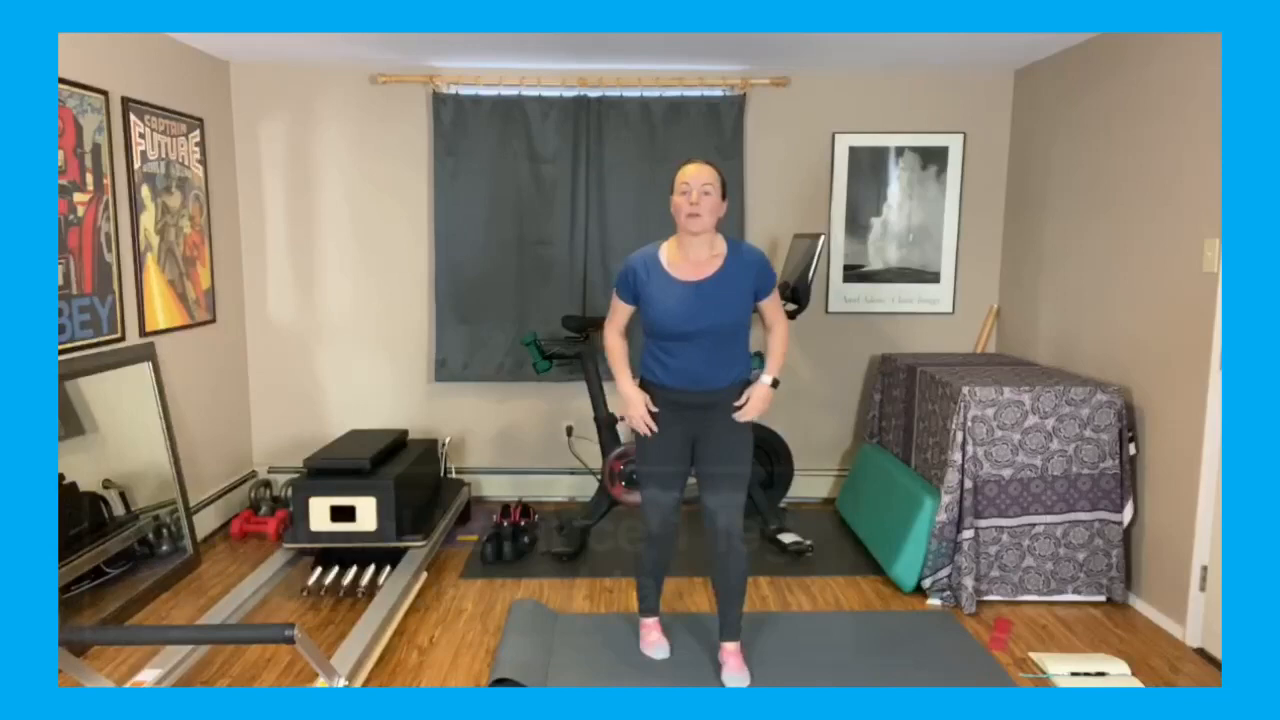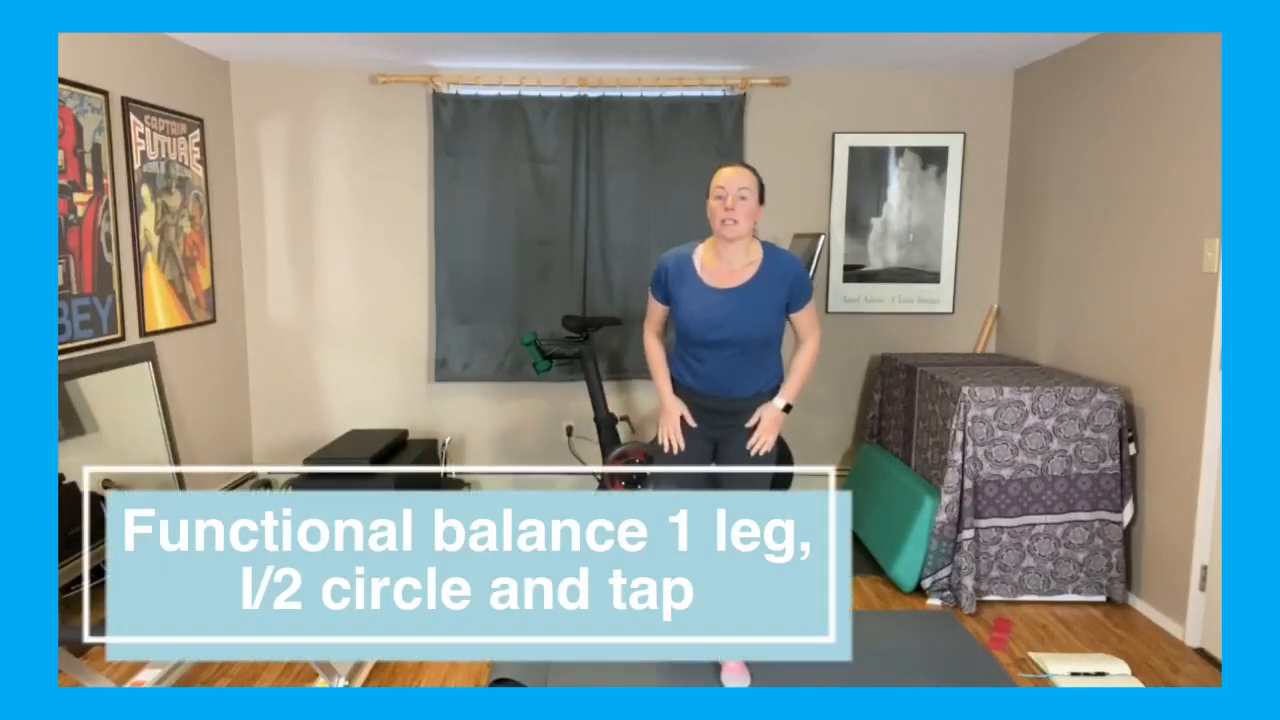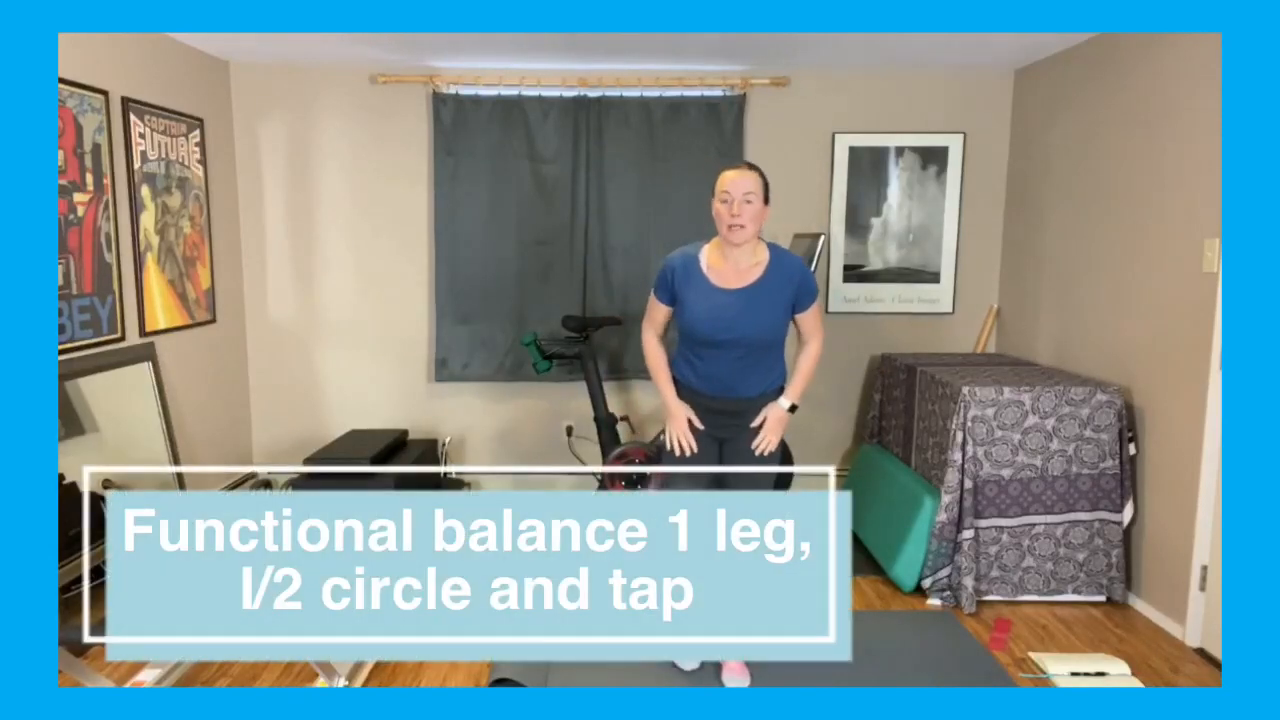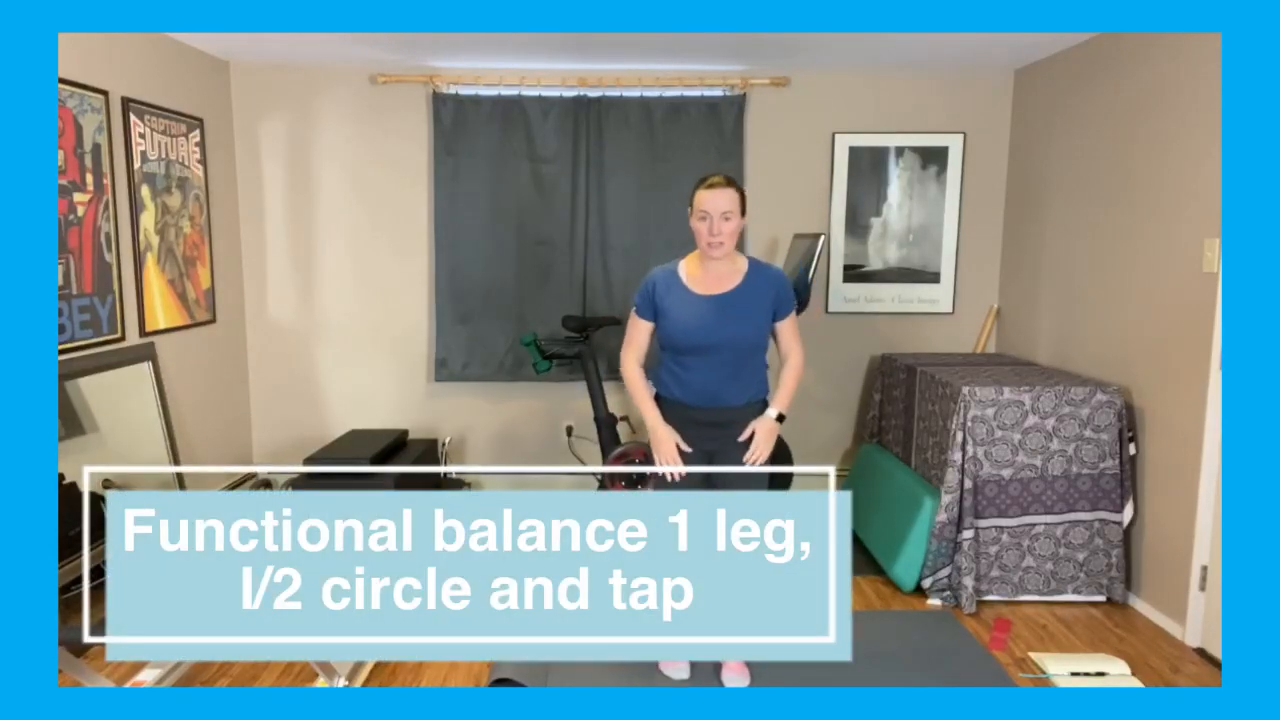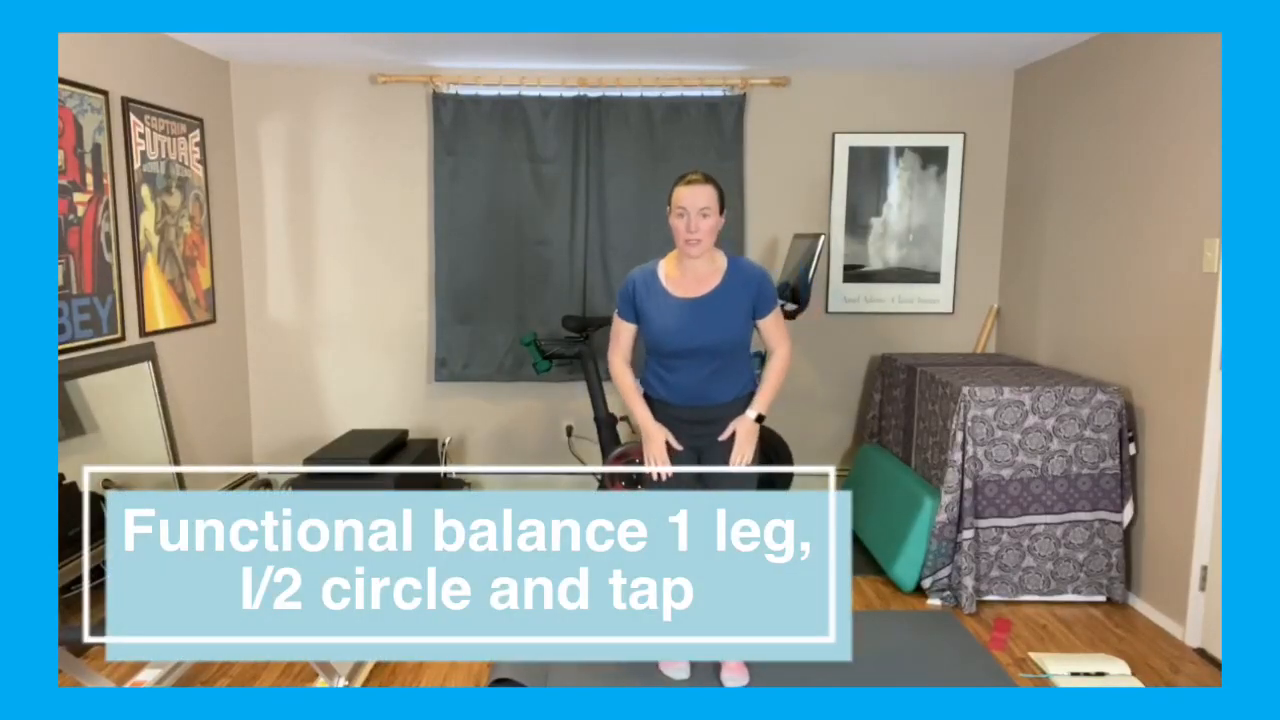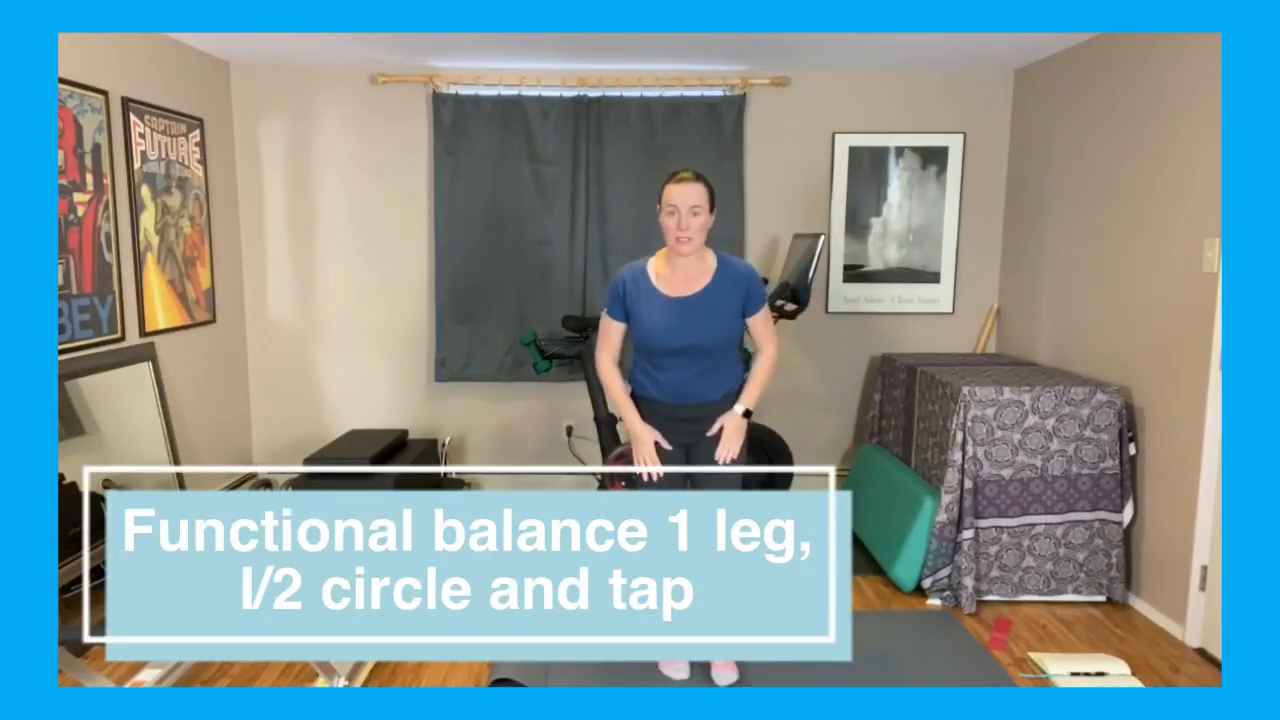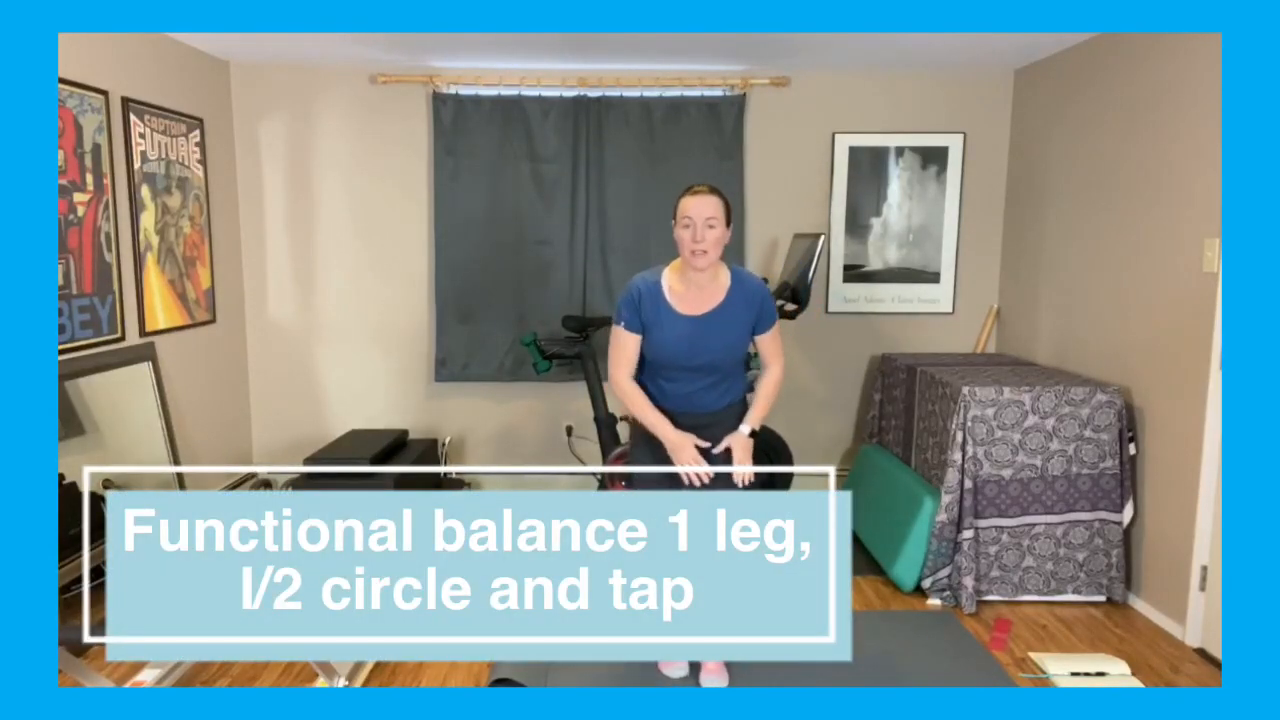
dt=0.4s
person 1, frame 1
left shoulder: (749, 263)
right shoulder: (641, 266)
left elbow: (777, 324)
right elbow: (613, 331)
left wrist: (768, 380)
right wrist: (626, 387)
left hip: (726, 411)
right hip: (661, 410)
left knee: (727, 527)
right knee: (658, 520)
left ankle: (730, 643)
right ankle: (649, 616)
person 1, frame 2
left shoulder: (785, 270)
right shoulder: (674, 266)
left elbow: (809, 339)
right elbow: (652, 332)
left wrist: (782, 405)
right wrist: (667, 398)
left hip: (752, 416)
right hip: (689, 410)
person 1, frame 3
left shoulder: (791, 271)
right shoulder: (680, 266)
left elbow: (813, 340)
right elbow: (651, 334)
left wrist: (786, 404)
right wrist: (671, 401)
left hip: (755, 417)
right hip: (693, 411)
person 1, frame 4
left shoulder: (770, 283)
right shoulder: (660, 283)
left elbow: (793, 356)
right elbow: (631, 360)
left wrist: (774, 416)
right wrist: (656, 426)
left hip: (743, 429)
right hip: (678, 427)
person 1, frame 5
left shoulder: (750, 279)
right shoulder: (640, 284)
left elbow: (780, 351)
right elbow: (619, 359)
left wrist: (753, 417)
right wrist: (647, 424)
left hip: (730, 424)
right hip: (667, 425)
person 1, frame 6
left shoulder: (739, 278)
right shoulder: (630, 282)
left elbow: (768, 348)
right elbow: (606, 359)
left wrist: (741, 412)
right wrist: (635, 426)
left hip: (718, 422)
right hip: (656, 424)
person 1, frame 7
left shoulder: (752, 293)
right shoulder: (642, 292)
left elbow: (773, 366)
right elbow: (620, 376)
left wrist: (748, 431)
right wrist: (669, 437)
left hip: (722, 431)
right hip: (656, 430)
